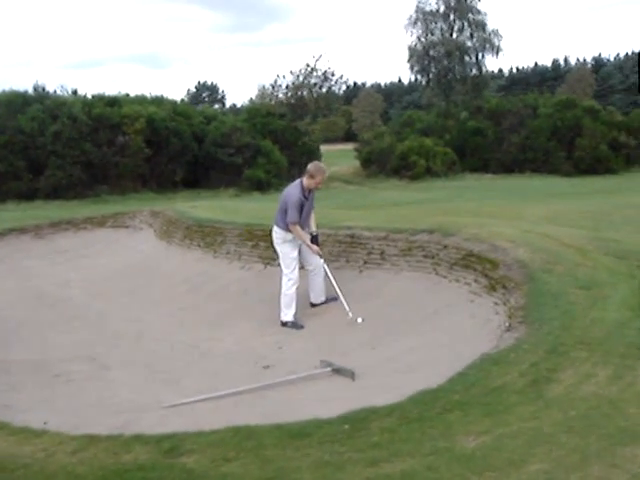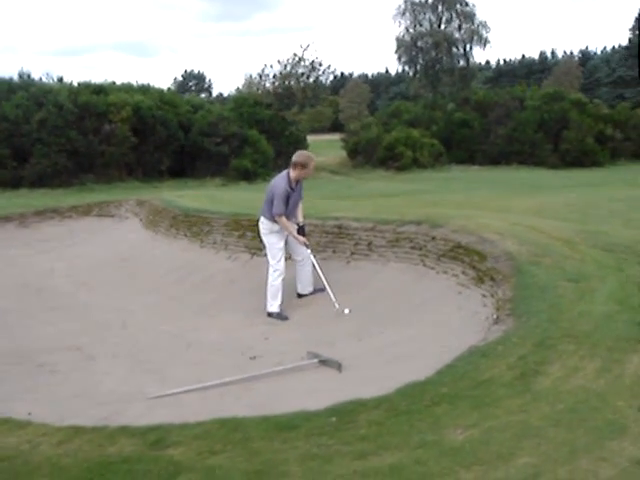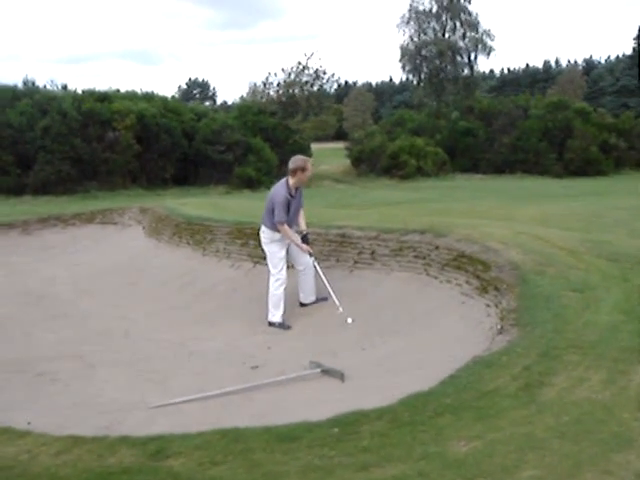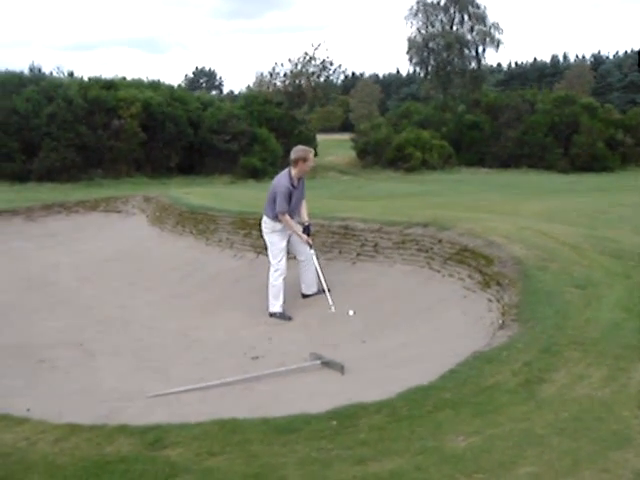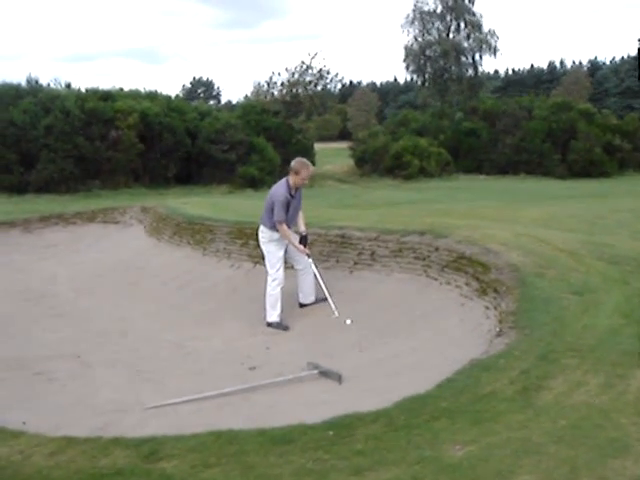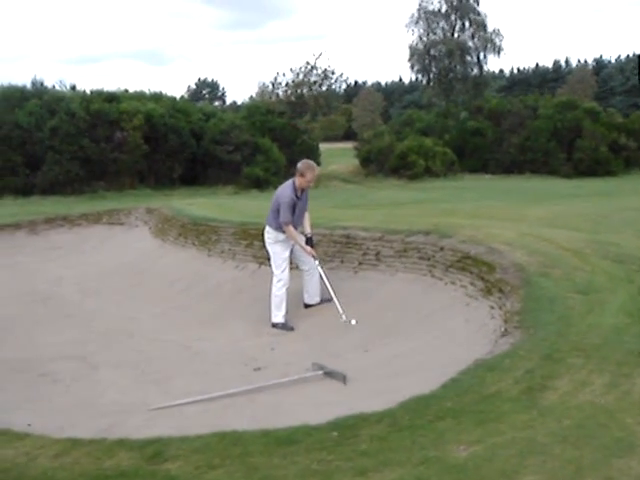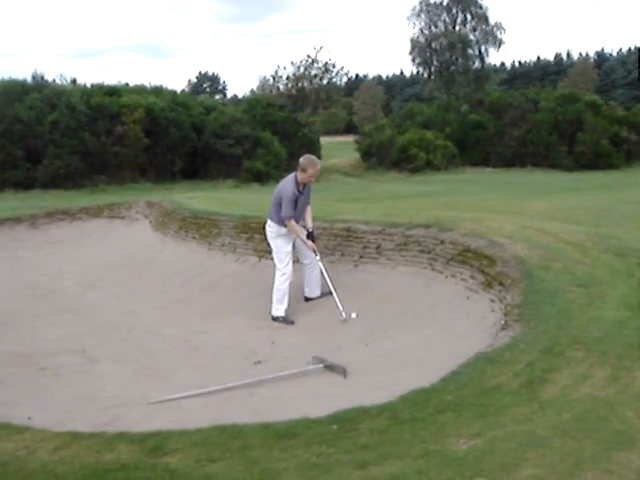
dt=0.3s
person 1, frame 1
left shoulder: (310, 188)
right shoulder: (294, 195)
right elbow: (292, 226)
left wrist: (314, 232)
right wrist: (310, 245)
left hip: (300, 232)
right hip: (285, 236)
left knee: (316, 265)
right knee: (291, 276)
left ankle: (317, 298)
right ankle: (287, 318)
person 1, frame 2
left shoulder: (298, 180)
right shoulder: (281, 187)
left elbow: (298, 202)
right elbow: (278, 217)
left wrist: (301, 224)
right wrist: (295, 236)
left hip: (287, 223)
right hip: (271, 226)
left knee: (304, 255)
right knee: (277, 267)
left ankle: (305, 289)
right ankle: (273, 308)
person 1, frame 3
left shoulder: (298, 188)
right shoulder: (280, 194)
left elbow: (299, 210)
right elbow: (280, 225)
left wrist: (304, 233)
right wrist: (299, 245)
left hip: (288, 231)
right hip: (273, 235)
left knee: (306, 264)
right knee: (279, 276)
left ankle: (307, 298)
right ankle: (275, 318)
person 1, frame 4
left shoulder: (300, 177)
right shoulder: (282, 185)
left elbow: (302, 200)
right elbow: (282, 215)
left wrist: (306, 223)
right wrist: (299, 235)
left hip: (290, 221)
right hip: (274, 226)
left knee: (307, 255)
right knee: (279, 266)
left ankle: (309, 290)
right ankle: (275, 308)
person 1, frame 5
left shoulder: (297, 187)
right shoulder: (280, 194)
left elbow: (298, 211)
right elbow: (280, 225)
left wrist: (303, 233)
right wrist: (296, 245)
left hip: (287, 231)
right hip: (271, 235)
left knee: (305, 264)
right knee: (277, 276)
left ankle: (307, 299)
right ankle: (273, 318)
person 1, frame 6
left shoulder: (304, 189)
right shoulder: (286, 195)
left elbow: (304, 212)
right elbow: (286, 226)
left wrist: (308, 235)
right wrist: (303, 246)
left hip: (293, 232)
right hip: (277, 236)
left knee: (310, 264)
right knee: (282, 277)
left ankle: (311, 299)
right ankle: (278, 319)
person 1, frame 7
left shoulder: (306, 183)
right shoulder: (288, 190)
left elbow: (307, 206)
right elbow: (288, 221)
left wrist: (310, 230)
right wrist: (305, 241)
left hip: (294, 226)
right hip: (279, 230)
left knee: (312, 258)
right knee: (285, 271)
left ankle: (312, 293)
right ankle: (278, 312)
